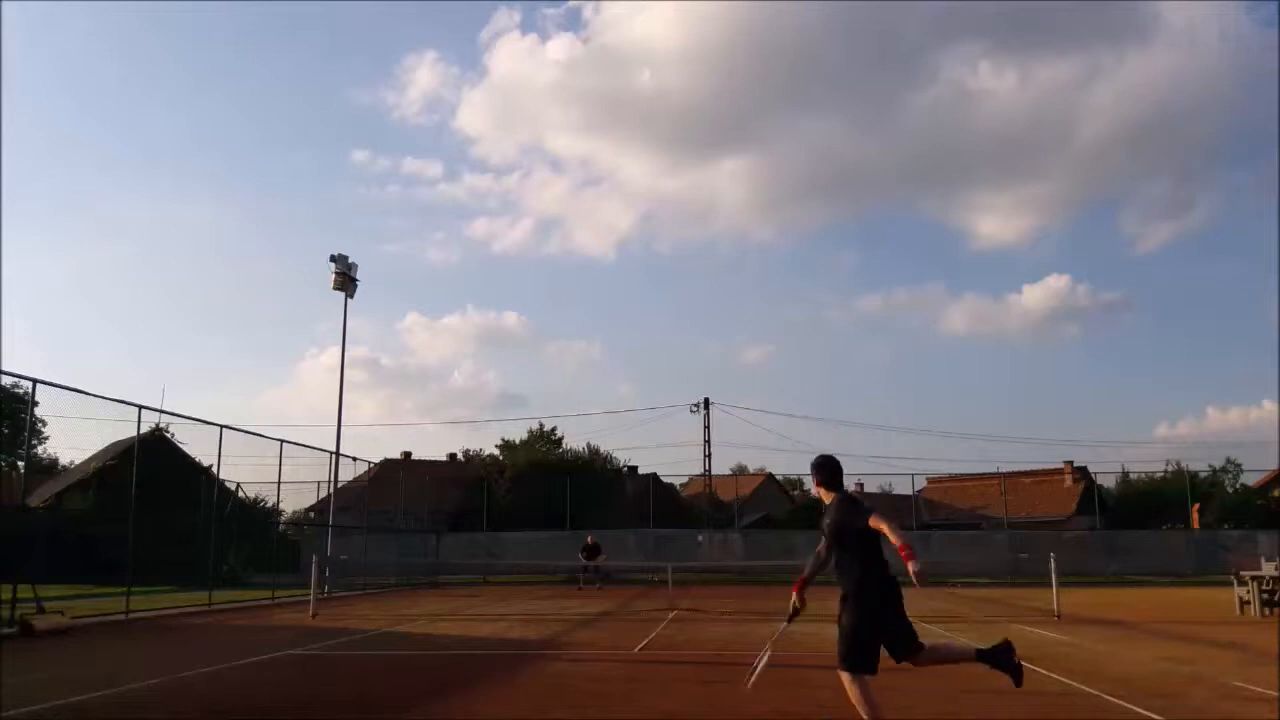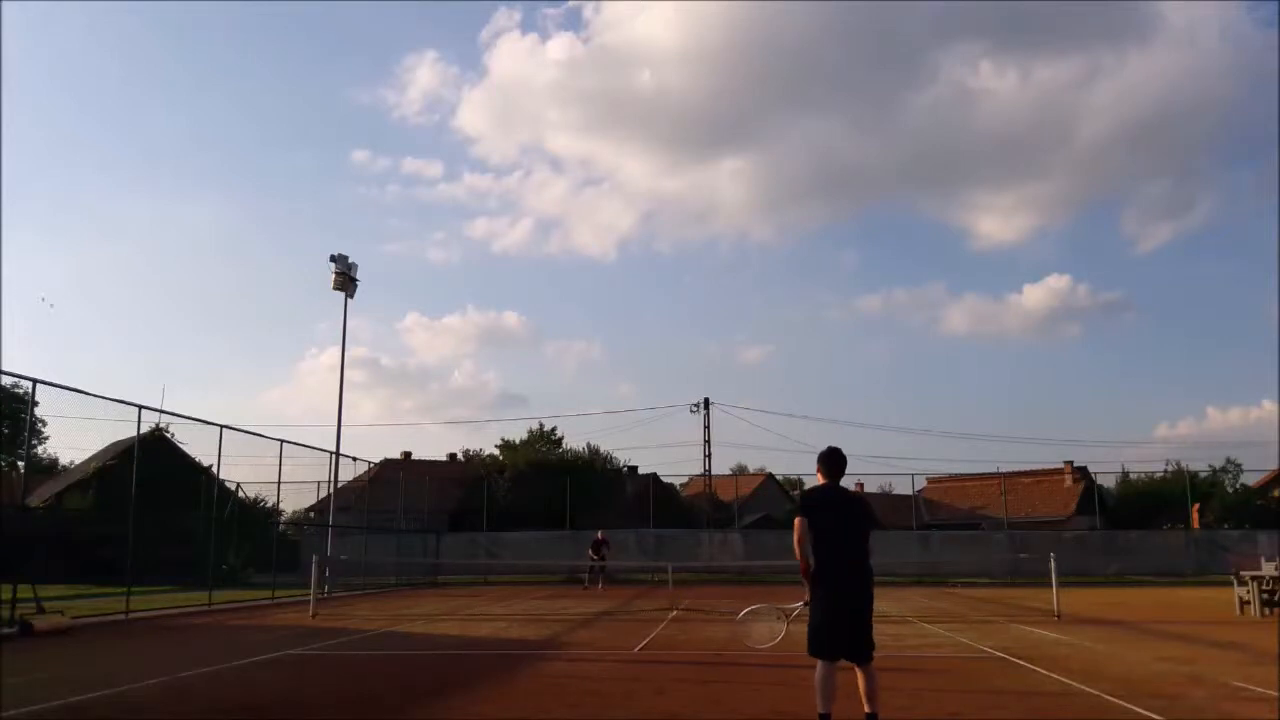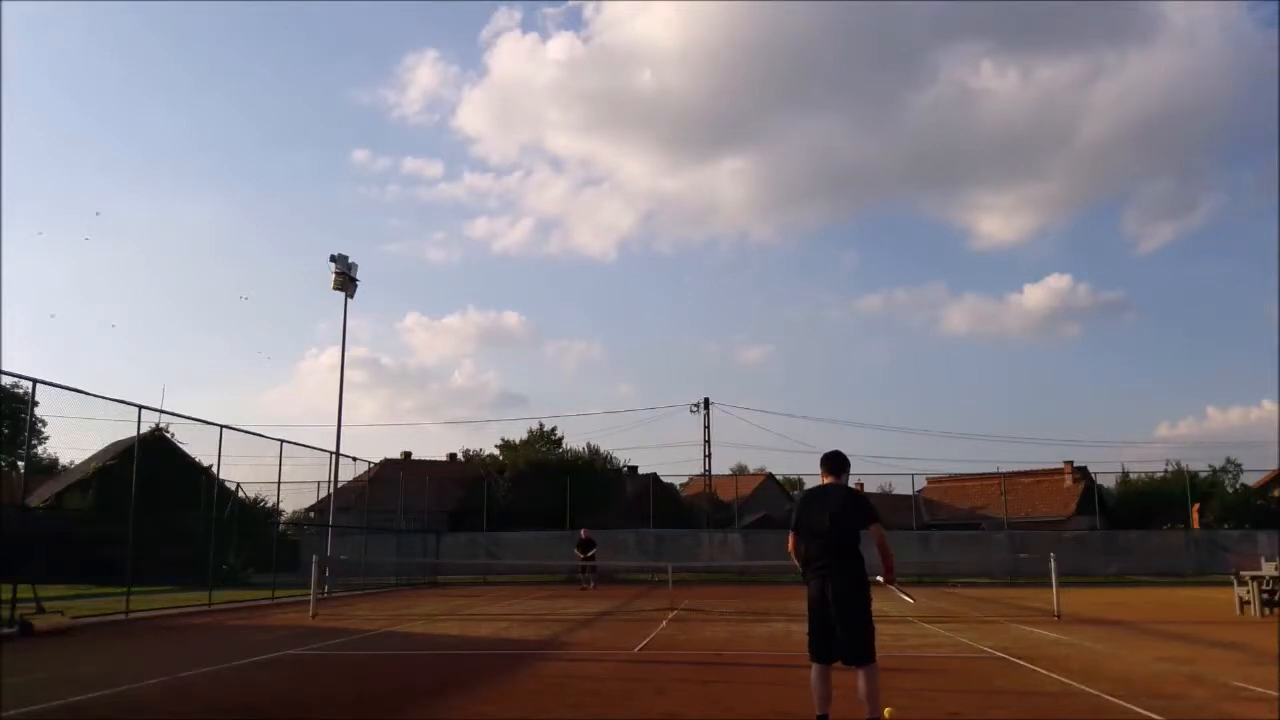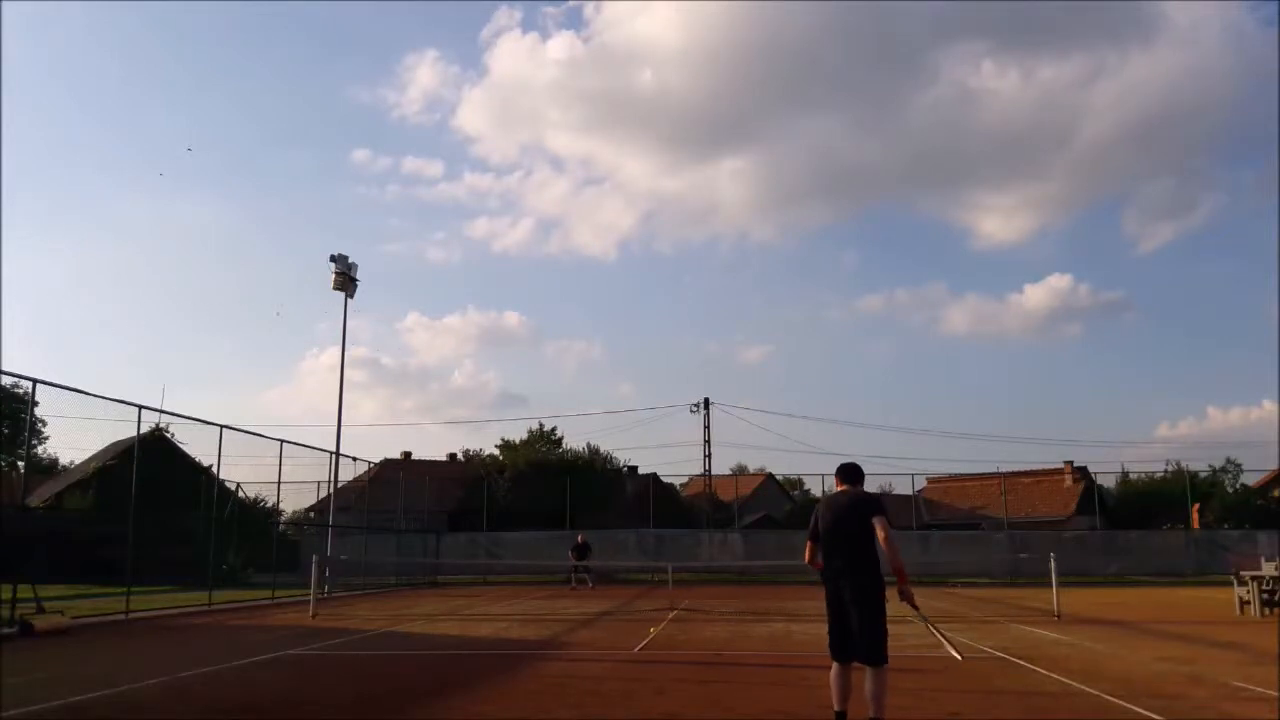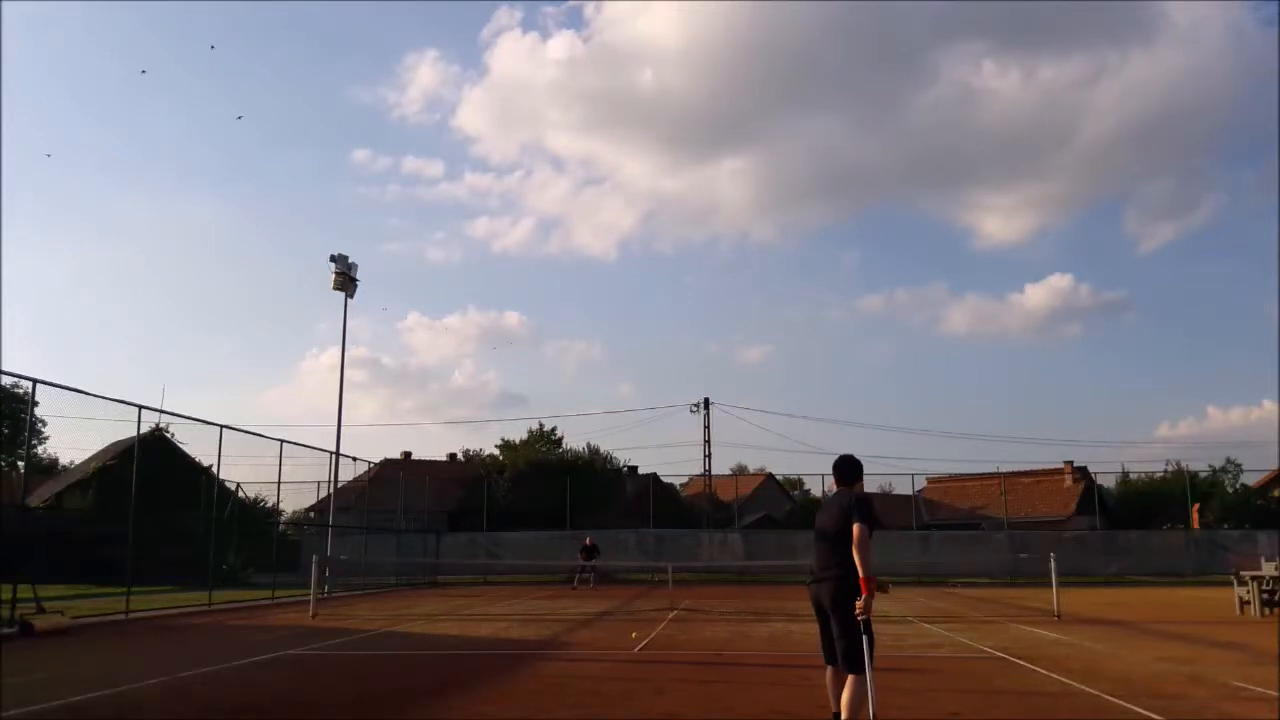
dt=1s
person 1, frame 1
left shoulder: (844, 505)
right shoulder: (833, 509)
left elbow: (885, 526)
right elbow: (824, 552)
left wrist: (909, 556)
right wrist: (801, 585)
left hip: (865, 597)
right hip: (882, 591)
left knee: (850, 671)
right knee: (918, 655)
right ankle: (994, 656)
person 1, frame 2
left shoulder: (809, 497)
right shoulder: (859, 501)
left elbow: (800, 536)
right elbow: (865, 545)
left wrist: (808, 575)
left hip: (828, 585)
right hip: (861, 584)
left knee: (825, 660)
right knee: (863, 659)
person 1, frame 3
left shoulder: (805, 500)
right shoulder: (854, 497)
left elbow: (793, 548)
right elbow: (880, 539)
right wrist: (889, 570)
left hip: (816, 583)
right hip: (850, 582)
left knee: (821, 661)
right knee: (864, 661)
person 1, frame 4
left shoulder: (823, 506)
right shoulder: (869, 500)
left elbow: (810, 558)
right elbow: (885, 537)
right wrist: (902, 580)
left hip: (834, 586)
right hip: (865, 583)
left knee: (840, 660)
right knee: (875, 662)
person 1, frame 5
left shoulder: (826, 506)
right shoulder: (859, 501)
right elbow: (859, 541)
right wrist: (867, 589)
left hip: (819, 588)
right hip: (844, 589)
left knee: (835, 662)
right knee: (858, 669)
